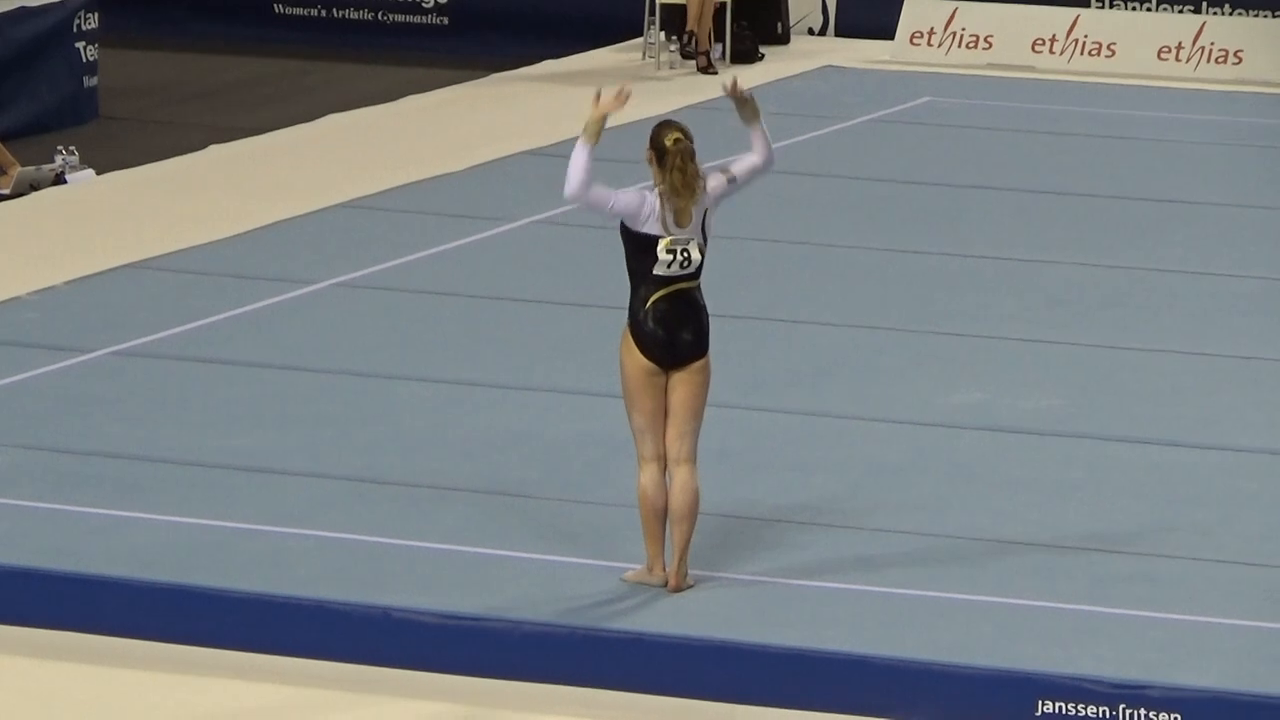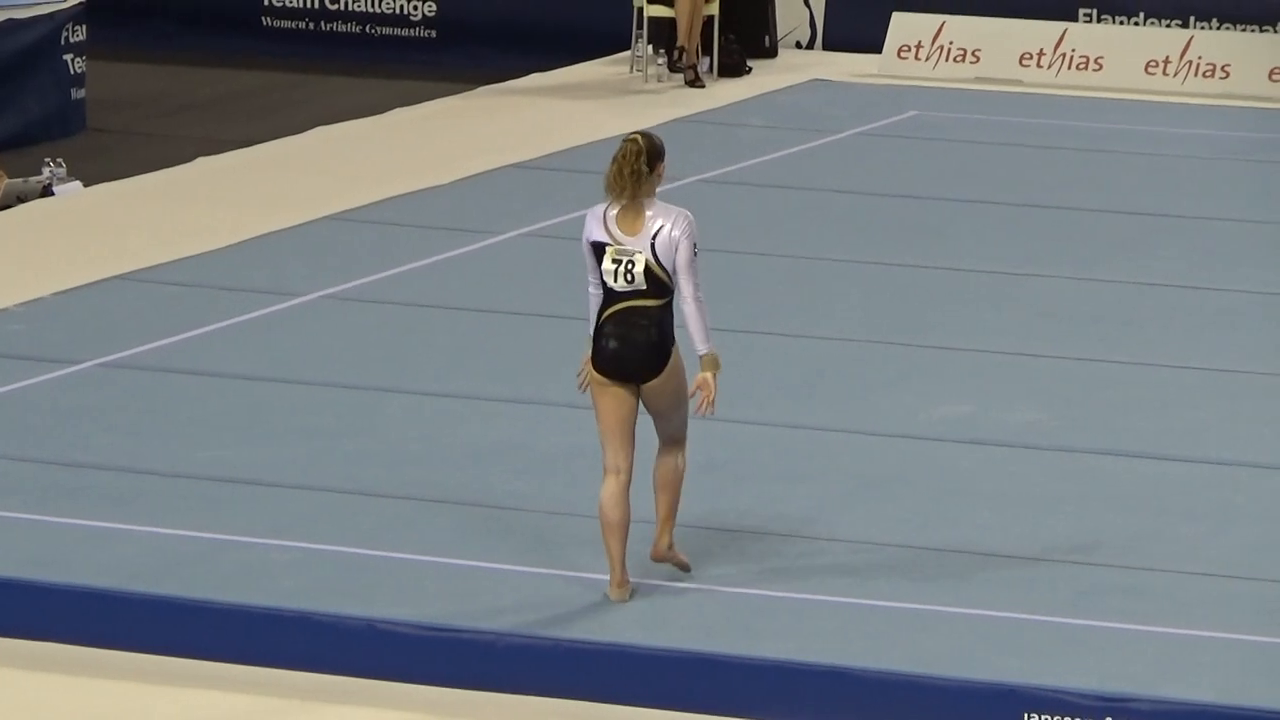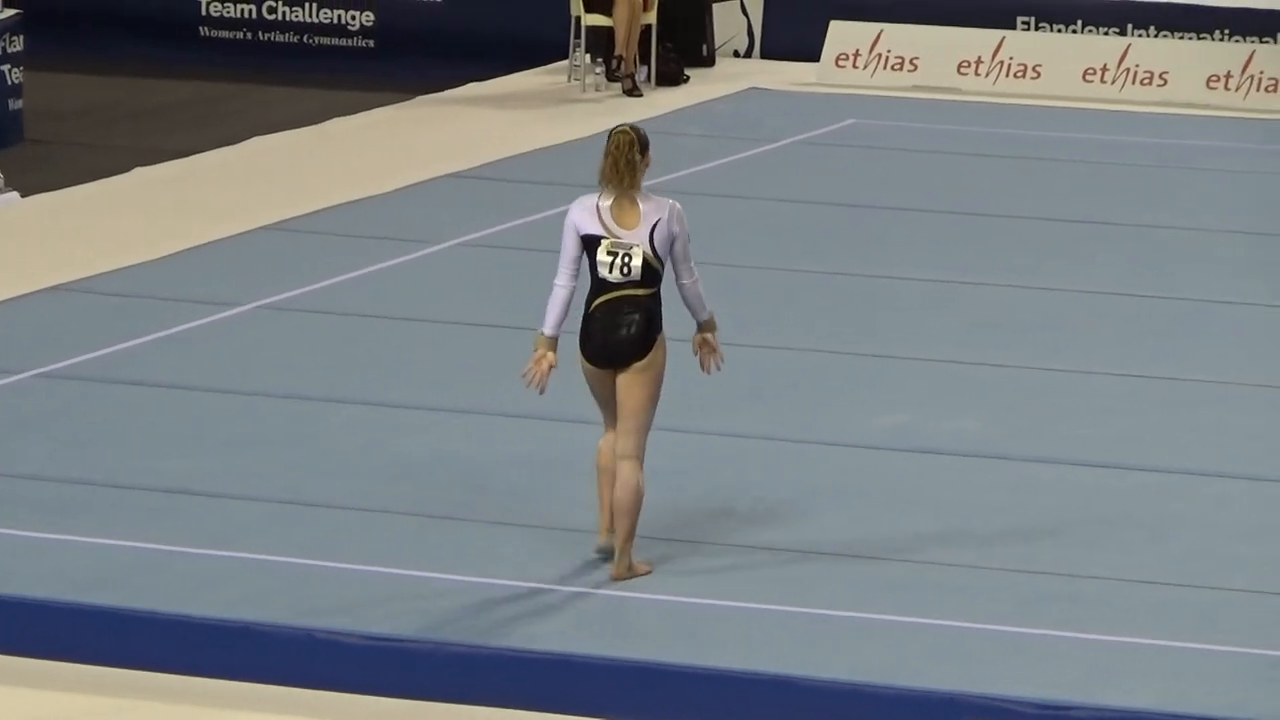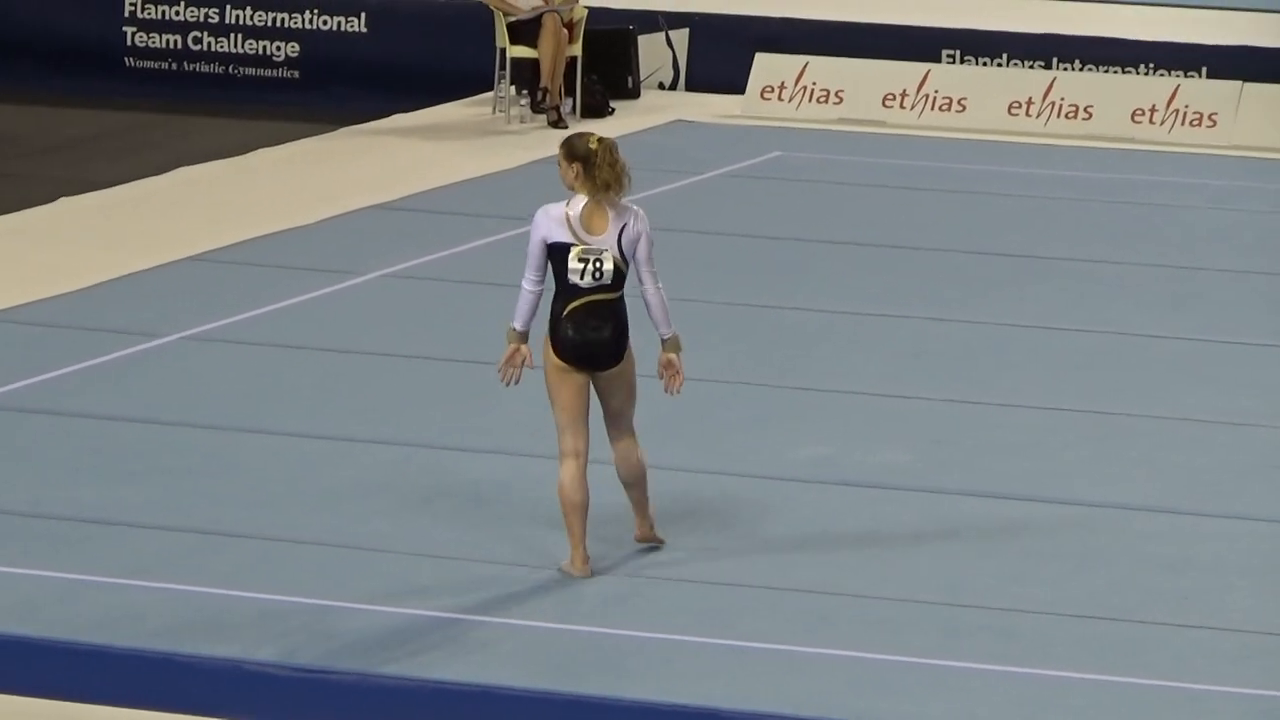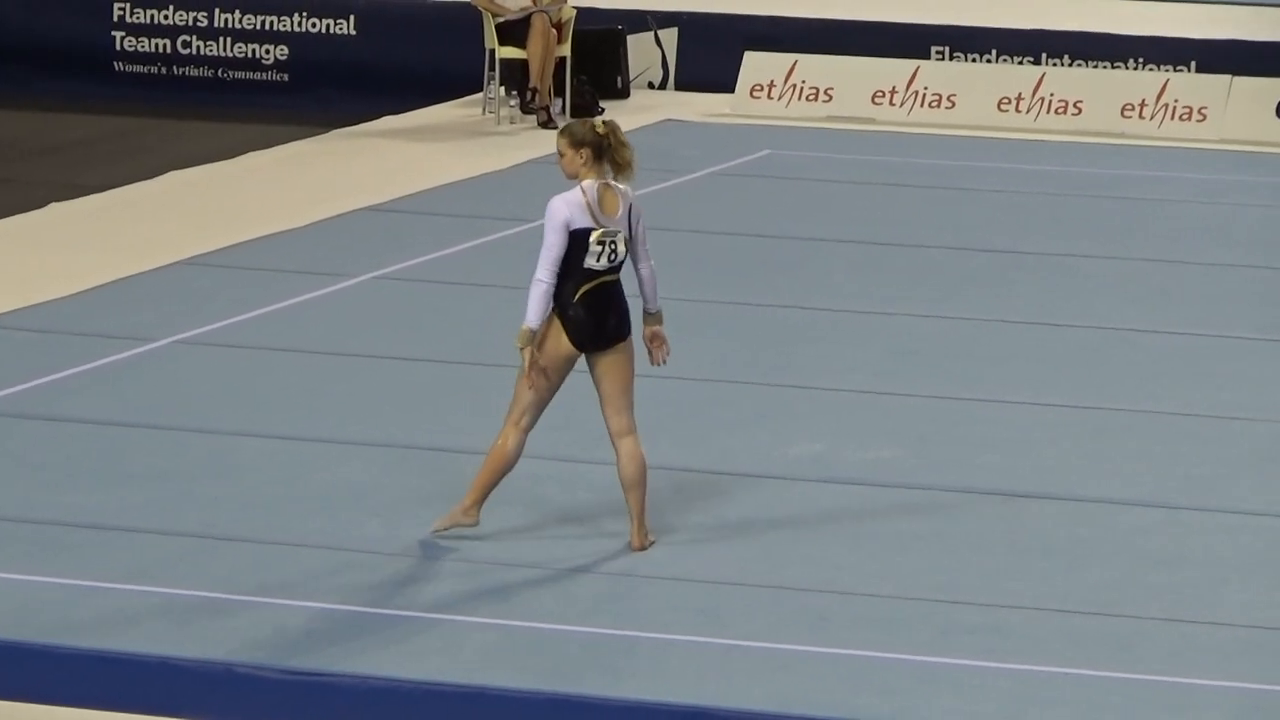
dt=0.7s
person 1, frame 1
left shoulder: (645, 203)
right shoulder: (705, 191)
left elbow: (575, 189)
right elbow: (762, 159)
left wrist: (593, 125)
right wrist: (748, 109)
left hip: (647, 338)
right hip: (693, 333)
left knee: (651, 458)
right knee: (682, 460)
left ankle: (653, 565)
right ankle: (678, 569)
person 1, frame 2
left shoulder: (595, 218)
right shoulder: (677, 221)
left elbow: (595, 290)
right elbow: (689, 295)
right wrist: (707, 362)
left hip: (608, 347)
right hip: (654, 349)
left knee: (615, 470)
right knee: (673, 443)
left ankle: (618, 579)
right ankle: (663, 540)
person 1, frame 3
left shoulder: (581, 211)
right shoulder: (668, 213)
left elbow: (564, 281)
right elbow: (686, 278)
left wrist: (547, 341)
right wrist: (705, 326)
left hip: (596, 332)
right hip: (642, 335)
left knee: (611, 431)
right knee: (630, 452)
left ankle: (606, 527)
right ankle: (623, 559)
person 1, frame 4
left shoulder: (549, 218)
right shoulder: (632, 217)
left elbow: (532, 284)
right elbow: (650, 285)
left wrist: (518, 336)
right wrist: (669, 344)
left hip: (567, 336)
right hip: (612, 334)
left knee: (572, 452)
right knee: (623, 436)
left ankle: (578, 556)
right ankle: (644, 525)
person 1, frame 5
left shoulder: (564, 205)
right shoulder: (627, 199)
left elbow: (546, 275)
right elbow: (643, 264)
left wrist: (528, 338)
right wrist: (652, 319)
left hip: (571, 319)
right hip: (614, 318)
left knee: (518, 422)
right knee: (624, 431)
left ankle: (469, 507)
right ankle: (639, 531)
